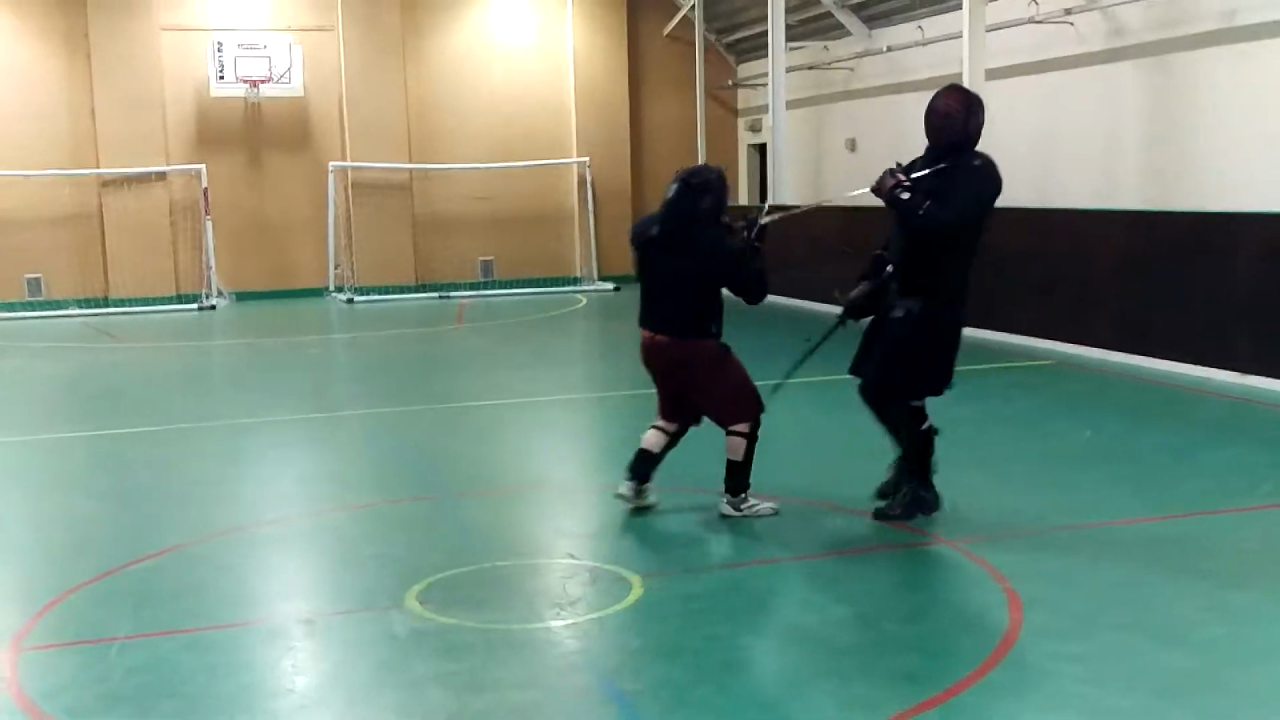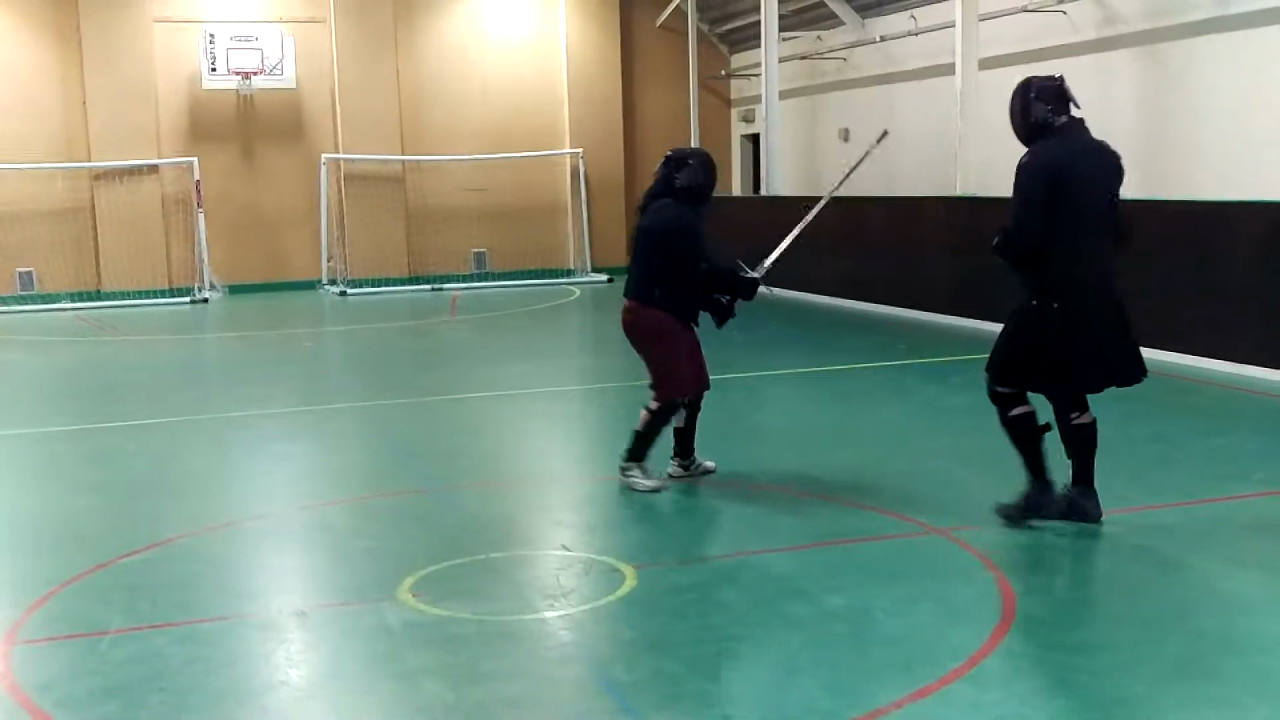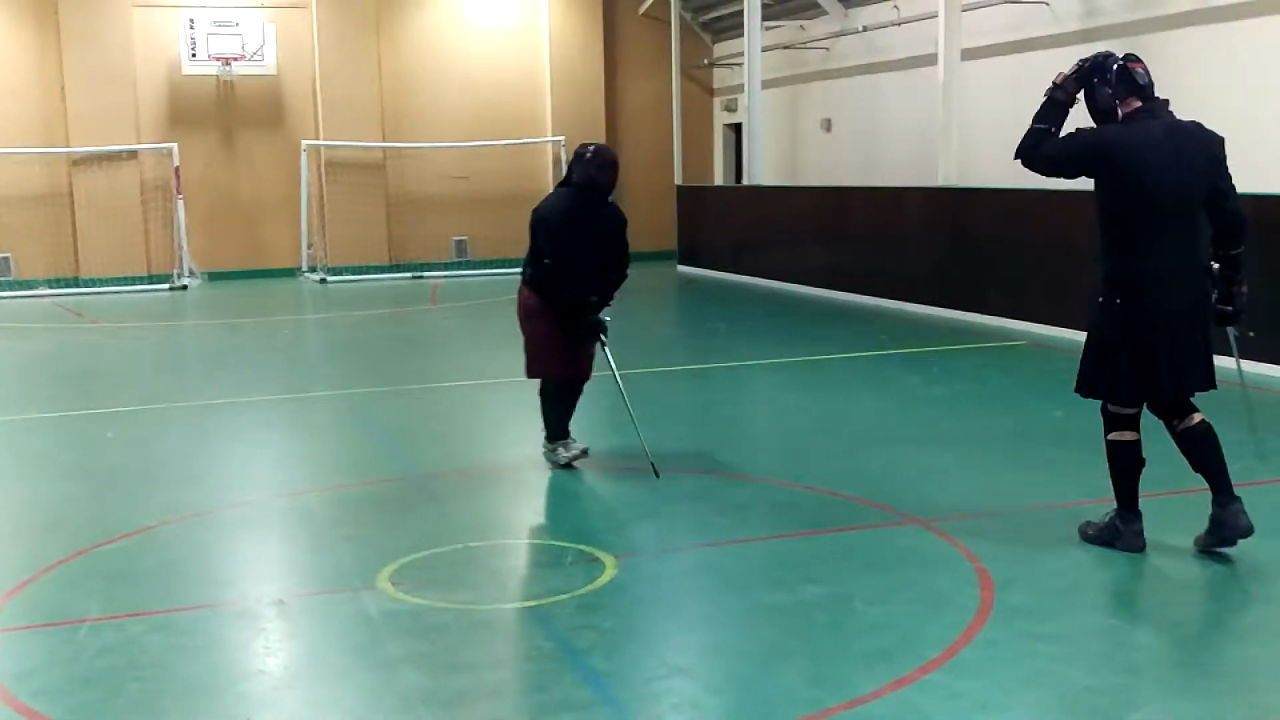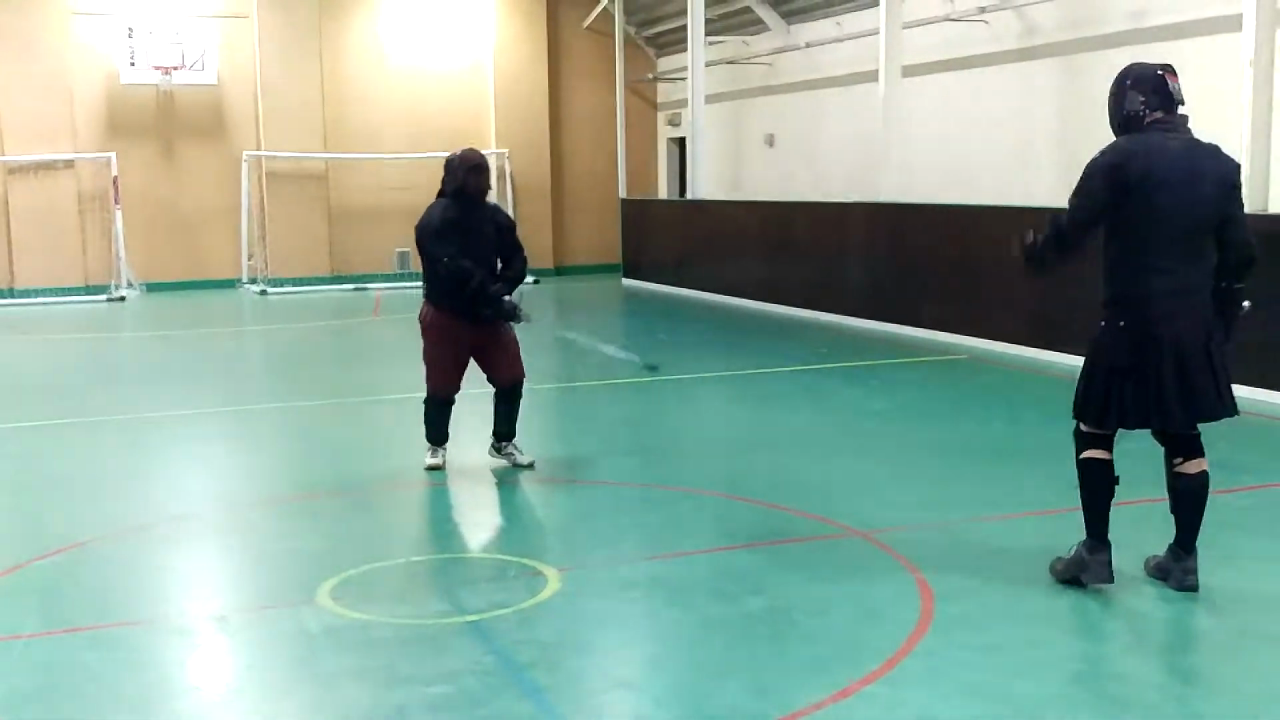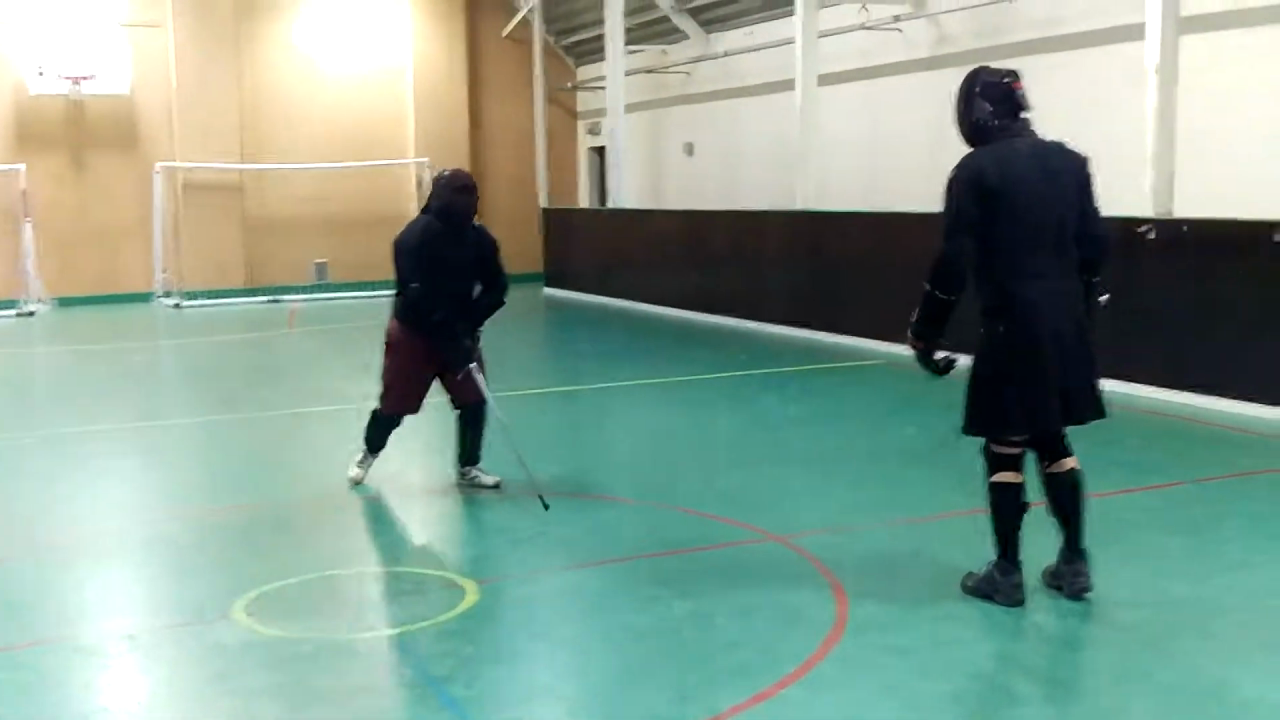
dt=0.7s
person 1, frame 1
left shoulder: (979, 172)
right shoulder: (919, 167)
left elbow: (940, 227)
left wrist: (898, 194)
right wrist: (869, 285)
left hip: (933, 308)
right hip: (900, 301)
left knee: (906, 398)
right knee: (876, 390)
left ankle: (920, 489)
right ankle: (911, 459)
person 1, frame 2
left shoulder: (1041, 160)
right shoulder: (1104, 155)
left elbow: (1021, 238)
left wrist: (1005, 247)
left hip: (1055, 300)
right hip: (1099, 295)
left knee: (1005, 384)
right knee: (1070, 396)
left ankle: (1040, 488)
right ankle: (1082, 494)
person 1, frame 3
left shoulder: (1109, 144)
right shoulder: (1202, 140)
left elbow: (1032, 153)
right elbow: (1232, 224)
left wrist: (1063, 91)
right wrist: (1229, 287)
left hip: (1132, 299)
right hip: (1189, 297)
left knee: (1121, 409)
right knee: (1176, 402)
left ankle: (1127, 521)
right ankle: (1227, 508)
person 1, frame 4
left shoulder: (1122, 157)
right shoulder: (1219, 164)
left elbow: (1071, 235)
right elbow: (1238, 254)
left wrist: (1037, 251)
right wrist: (1220, 321)
left hip: (1135, 323)
right hip: (1193, 324)
left knee: (1094, 431)
right knee: (1183, 439)
left ankle: (1096, 551)
right ankle: (1183, 558)
person 1, frame 5
left shoulder: (976, 170)
right shoulder: (1069, 162)
left elbow: (953, 263)
right elbow: (1094, 249)
left wrist: (924, 332)
left hip: (1012, 328)
right hip: (1066, 325)
left knee: (1005, 450)
right knee: (1054, 441)
left ankle: (1007, 572)
right ankle: (1073, 561)
person 2, frame 1
left shoulder: (647, 230)
right shoulder: (718, 248)
right elbow: (755, 291)
right wrist: (751, 249)
left hip: (653, 342)
right hip: (695, 346)
left knee: (674, 416)
right knee: (744, 413)
left ankle: (635, 481)
right ankle: (736, 498)
person 2, frame 2
left shoulder: (664, 210)
right shoulder: (676, 217)
left elbow: (683, 270)
right elbow: (698, 270)
left wrist: (714, 301)
right wrist: (741, 285)
left hip: (664, 311)
right hip: (653, 315)
left knee: (691, 385)
right knee: (671, 392)
left ankle: (684, 458)
right ankle: (632, 464)
person 2, frame 3
left shoulder: (611, 214)
right shoulder: (554, 210)
left elbow: (617, 264)
right elbow: (554, 269)
left wrist: (597, 301)
right wrist: (581, 310)
left hip: (580, 305)
right hip: (542, 300)
left knee: (577, 374)
right knee: (552, 374)
left ankle: (560, 436)
right ankle: (554, 442)
person 2, frame 4
left shoulder: (494, 216)
right shoulder: (436, 220)
left elbow: (515, 259)
right elbow: (452, 268)
left wrist: (502, 292)
right wrist: (493, 294)
left hip: (488, 315)
right hip: (446, 315)
left knee: (510, 380)
right knee: (441, 389)
left ankle: (504, 442)
right ankle: (436, 446)
person 2, frame 5
left shoulder: (478, 238)
right shoulder: (415, 237)
left elbow: (495, 288)
right elbow: (416, 295)
left wrist: (468, 325)
right wrist: (449, 334)
left hip: (455, 334)
right hip: (412, 333)
left knee: (473, 400)
right knee: (395, 404)
left ankle: (468, 466)
right ankle: (367, 454)
